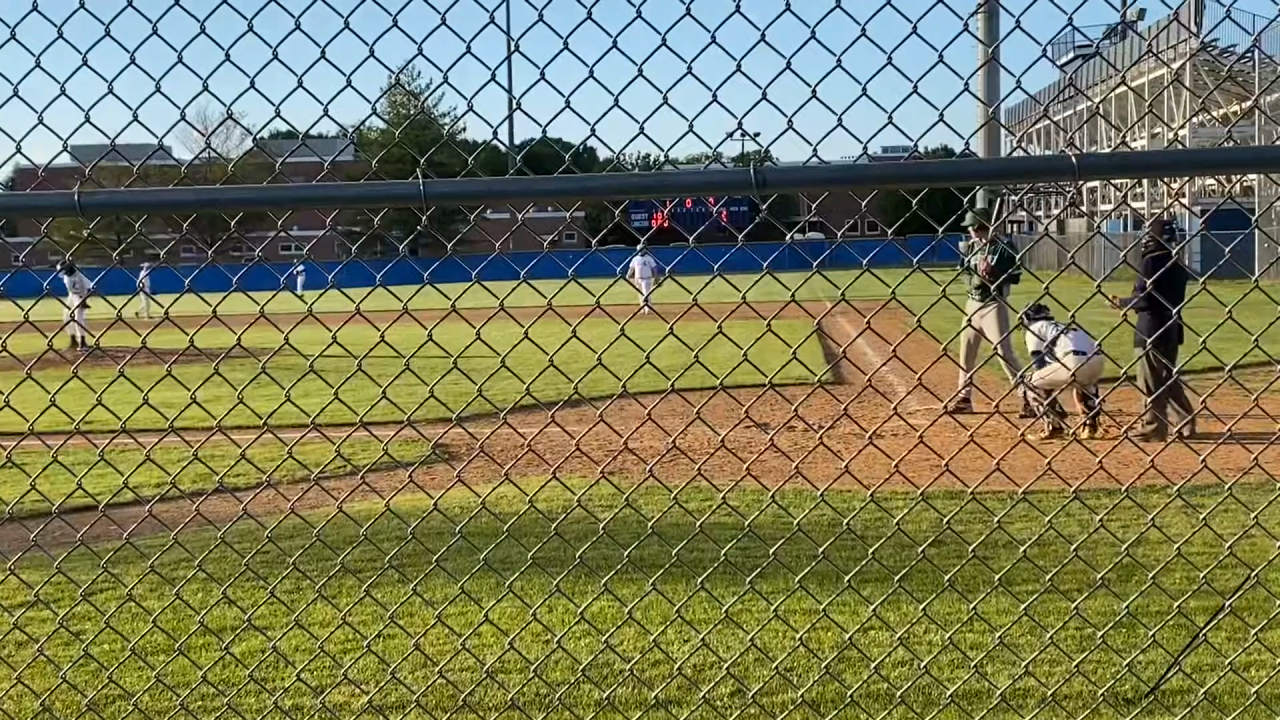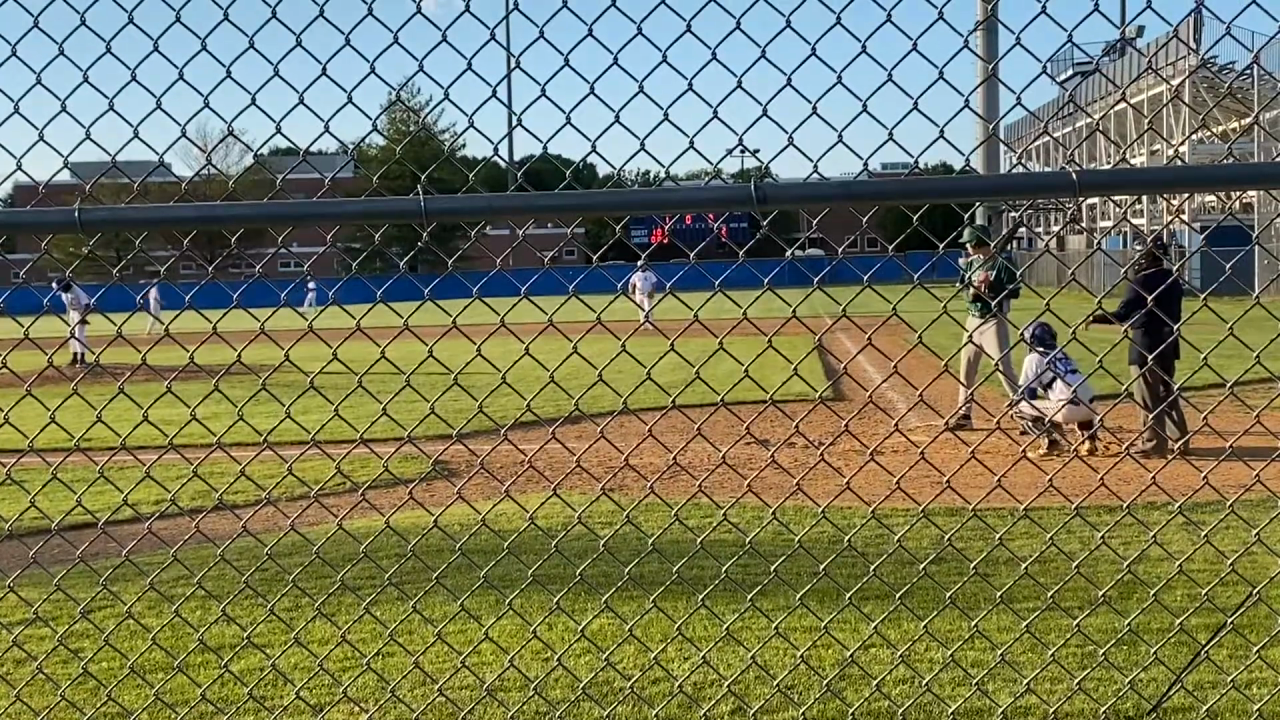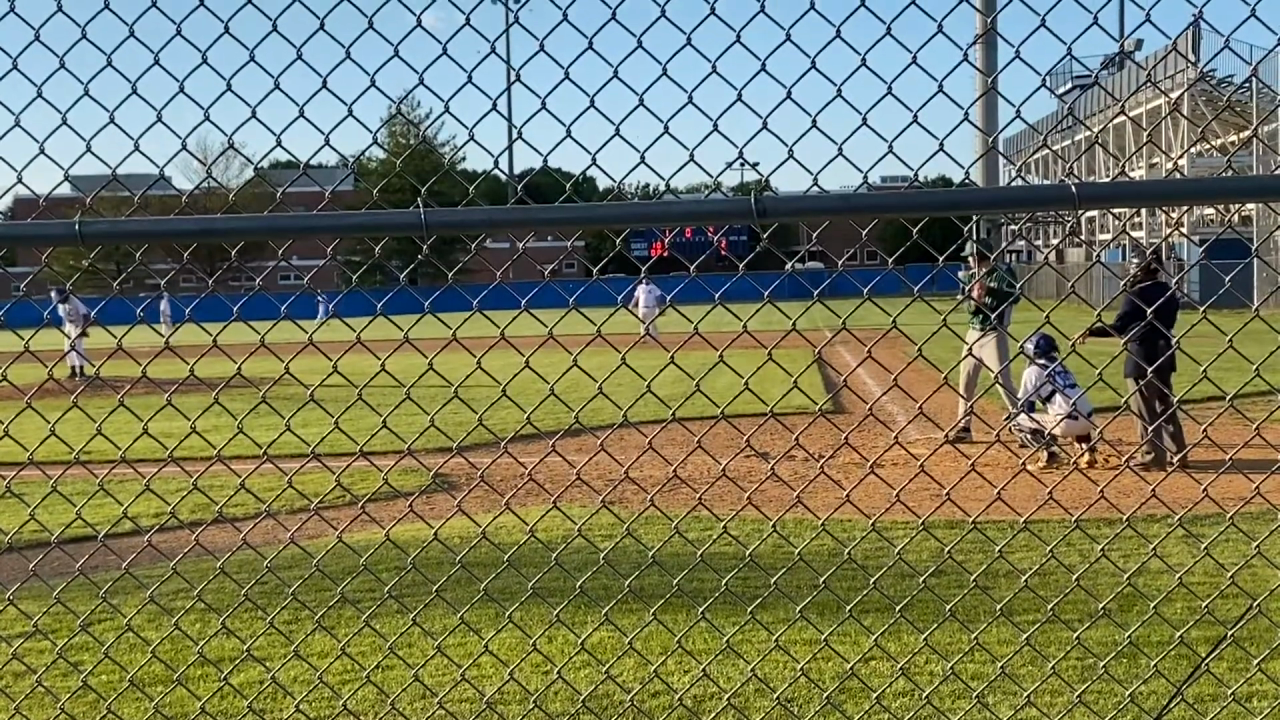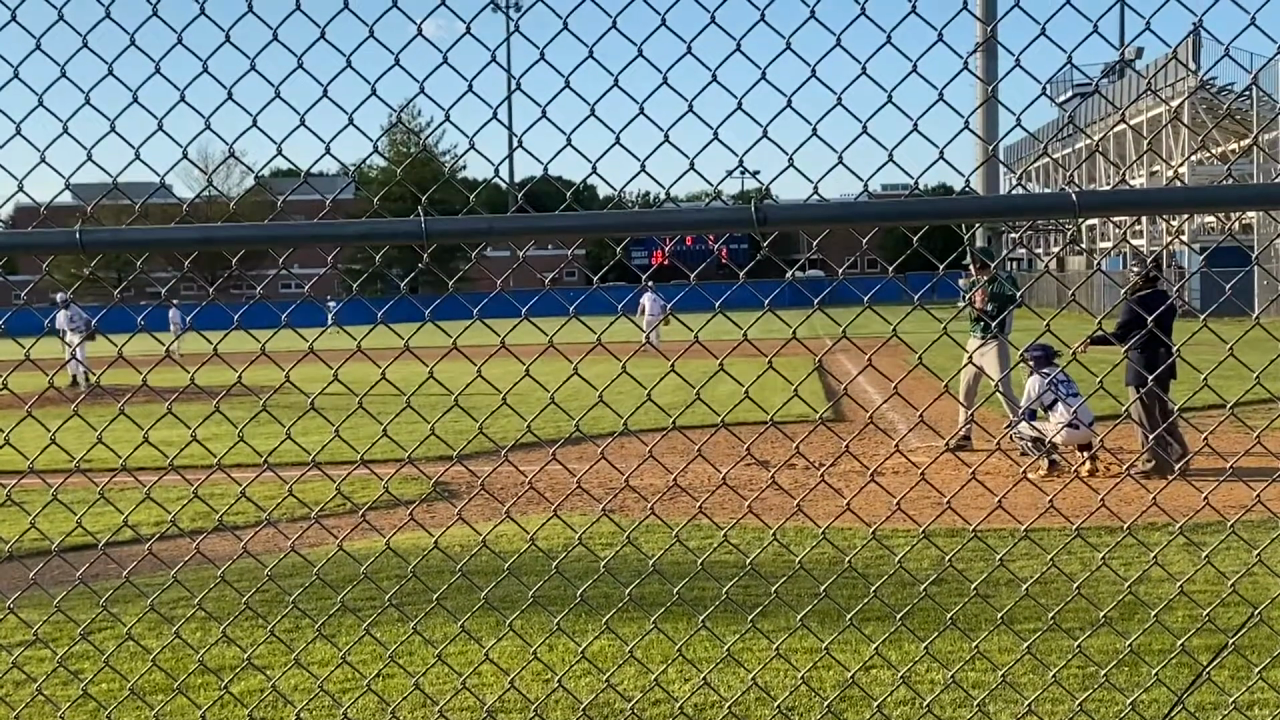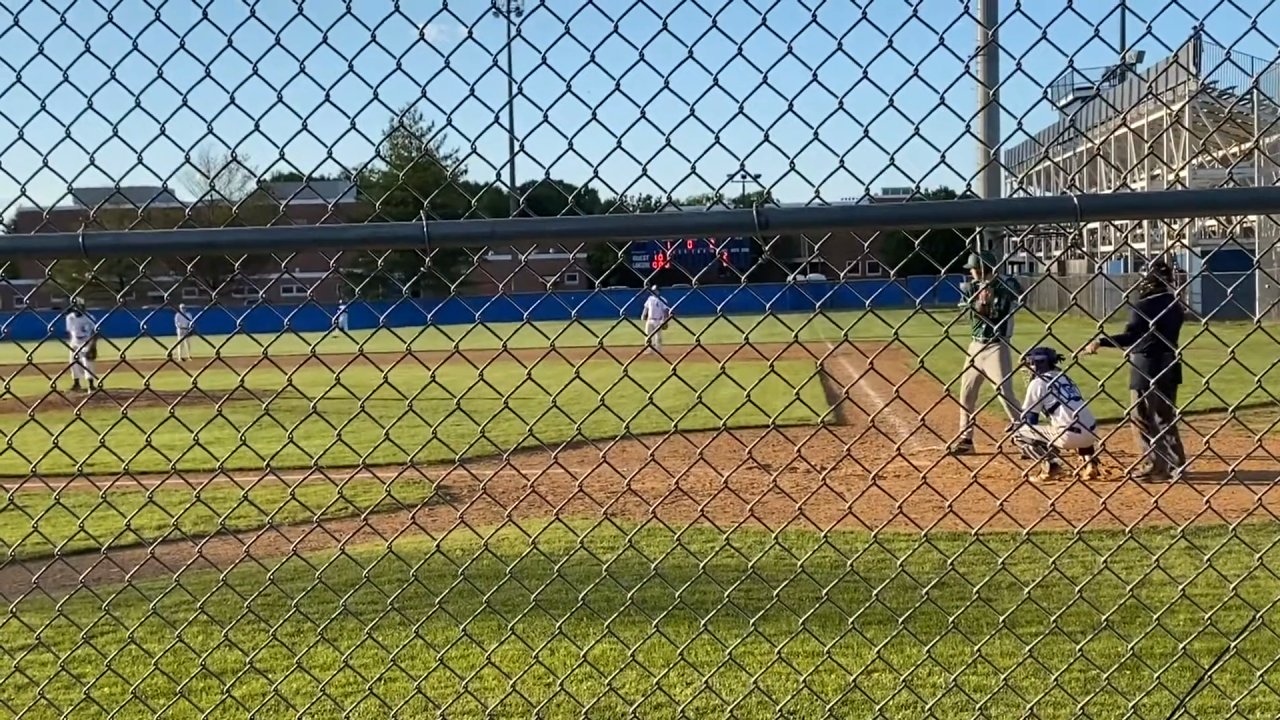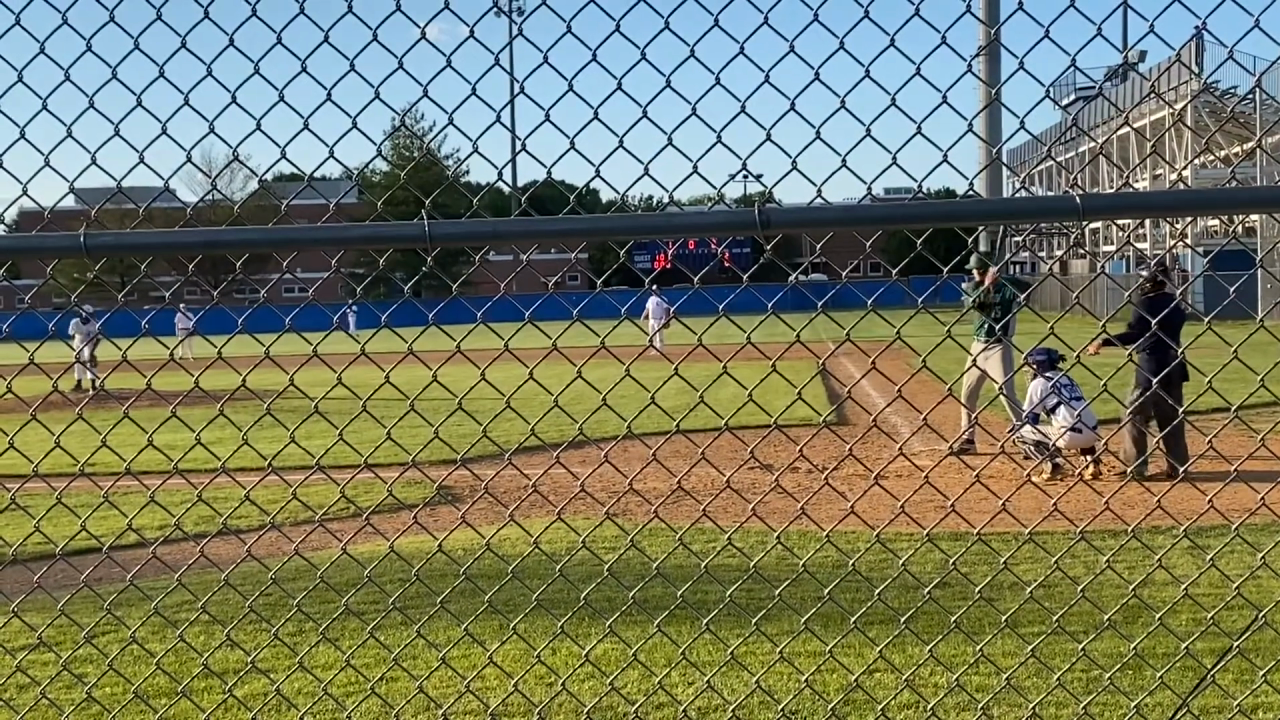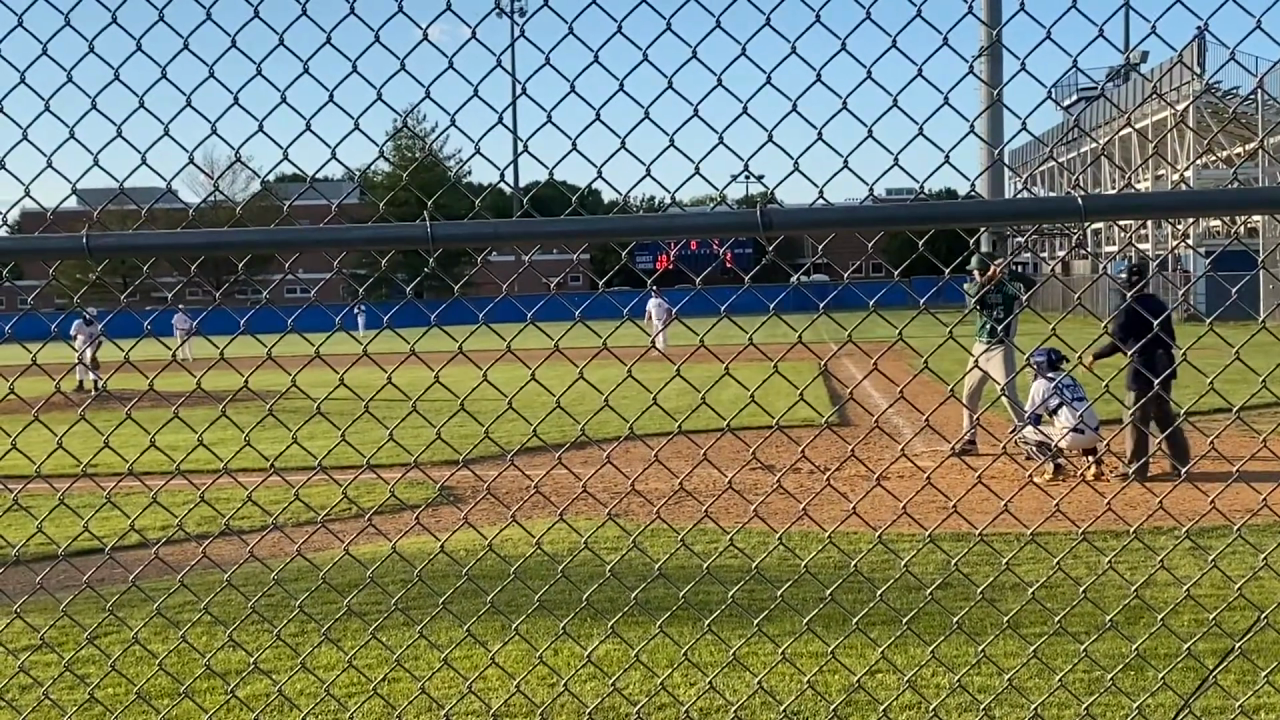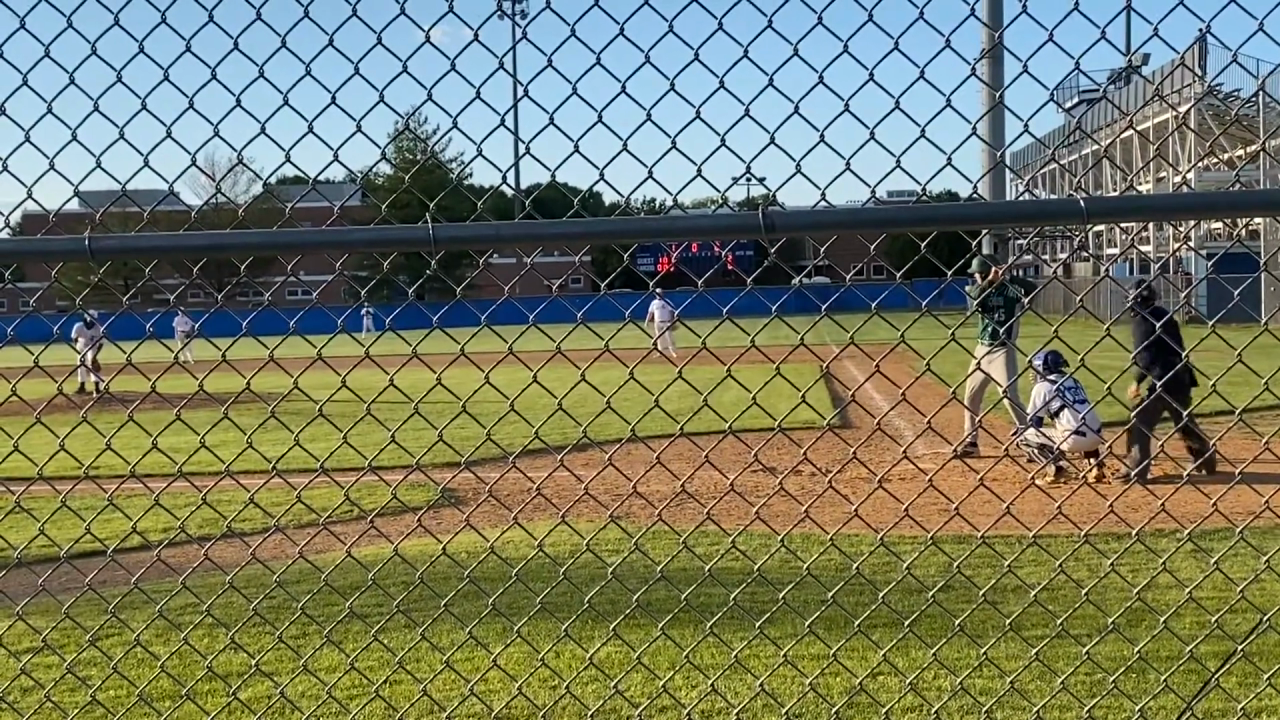
dt=0.4s
person 1, frame 1
left shoulder: (1150, 263)
right shoulder: (1177, 264)
left elbow: (1143, 300)
right elbow: (1177, 297)
left wrist: (1120, 302)
left hip: (1152, 326)
right hip: (1171, 325)
left knee: (1151, 380)
right knee: (1169, 377)
left ankle: (1154, 427)
right ankle: (1185, 422)
person 1, frame 2
left shoulder: (1141, 281)
right shoulder: (1173, 279)
left elbow: (1123, 315)
right elbow: (1175, 315)
left wrist: (1095, 317)
left hip: (1146, 343)
right hip: (1168, 342)
left knee: (1148, 397)
right knee: (1167, 393)
left ankle: (1154, 444)
right ankle: (1178, 440)
person 1, frame 3
left shoulder: (1135, 294)
right shoulder: (1169, 292)
left elbow: (1119, 327)
right elbow: (1169, 323)
left wrist: (1090, 332)
left hip: (1142, 354)
right hip: (1164, 353)
left knee: (1145, 409)
right knee: (1166, 405)
left ankle: (1152, 457)
right ankle: (1176, 453)
person 1, frame 4
left shoulder: (1134, 303)
right shoulder: (1167, 300)
left elbow: (1120, 335)
left wrist: (1091, 340)
left hip: (1142, 361)
right hip: (1164, 360)
left knee: (1145, 416)
right knee: (1163, 411)
left ankle: (1154, 465)
right ankle: (1177, 457)
person 1, frame 5
left shoulder: (1144, 306)
right shoulder: (1175, 305)
left elbow: (1130, 337)
left wrist: (1100, 341)
left hip: (1147, 366)
right hip: (1169, 366)
left knee: (1142, 419)
right knee: (1167, 417)
left ankle: (1155, 468)
right ankle: (1175, 465)
person 1, frame 6
left shoulder: (1145, 303)
right shoulder: (1175, 304)
left elbow: (1133, 335)
right elbow: (1171, 331)
left wrist: (1103, 342)
left hip: (1152, 365)
right hip: (1173, 365)
left knee: (1136, 416)
right knee: (1172, 417)
left ankle: (1135, 467)
right ankle: (1178, 466)
person 1, frame 7
left shoulder: (1129, 308)
right shoulder: (1159, 305)
left elbow: (1118, 342)
right elbow: (1170, 338)
left wrist: (1094, 356)
left hip: (1143, 367)
right hip: (1164, 364)
left knee: (1137, 418)
right knee: (1166, 415)
left ankle: (1136, 469)
right ankle: (1181, 462)
person 1, frame 8
left shoulder: (1141, 320)
right shoulder: (1164, 315)
left elbow: (1149, 356)
right elbow: (1177, 348)
left wrist: (1137, 382)
left hip: (1163, 377)
right hip: (1181, 374)
left knee: (1139, 421)
right knee: (1184, 420)
left ankle: (1137, 471)
right ankle: (1206, 461)
person 2, frame 1
left shoulder: (1004, 246)
right shoulder: (971, 246)
left elbow: (1015, 277)
right elbow: (966, 276)
left wrist: (992, 272)
right wrist: (977, 279)
left hip: (994, 305)
right hip: (973, 304)
left knee: (1004, 352)
right knee: (967, 351)
left ankle: (1028, 397)
right ankle: (964, 398)
person 2, frame 2
left shoulder: (1002, 262)
right shoulder: (970, 263)
left elbow: (1014, 291)
right elbow: (966, 295)
left wrist: (991, 284)
right wrist: (973, 289)
left hip: (994, 322)
right hip: (973, 320)
left knee: (1004, 368)
right knee: (967, 368)
right ankle: (964, 414)
person 2, frame 3
left shoulder: (1004, 272)
right shoulder: (970, 276)
left elbow: (1014, 297)
right elbow: (969, 308)
left wrist: (988, 290)
right wrist: (974, 300)
left hip: (994, 335)
right hip: (973, 333)
left knee: (1003, 381)
right knee: (966, 381)
right ankle: (963, 427)
person 2, frame 4
left shoulder: (1004, 280)
right shoulder: (971, 284)
left elbow: (1016, 300)
right elbow: (970, 316)
left wrist: (990, 295)
right wrist: (977, 307)
left hip: (995, 343)
right hip: (974, 341)
left knee: (1003, 389)
right knee: (966, 389)
right ankle: (964, 435)
person 2, frame 5
left shoulder: (1005, 284)
right shoulder: (971, 288)
right elbow: (969, 312)
left wrist: (993, 291)
right wrist: (980, 302)
left hip: (997, 346)
right hip: (976, 345)
left knee: (1005, 393)
right knee: (967, 393)
right ankle: (965, 439)
person 2, frame 6
left shoulder: (1007, 285)
right shoulder: (973, 286)
left elbow: (1027, 289)
right elbow: (970, 303)
left wrist: (1001, 279)
right wrist: (987, 286)
left hip: (999, 347)
right hip: (978, 345)
left knee: (1006, 393)
right knee: (968, 393)
right ankle: (967, 439)
person 2, frame 7
left shoulder: (1009, 286)
right shoulder: (977, 286)
left elbow: (1031, 285)
right elbow: (972, 296)
left wrist: (1007, 272)
right wrist: (989, 277)
left hip: (1001, 348)
right hip: (980, 347)
left knee: (1008, 394)
right knee: (969, 394)
right ankle: (969, 440)
person 2, frame 8
left shoulder: (1009, 289)
right shoulder: (979, 289)
left elbow: (1032, 289)
right elbow: (975, 299)
left wrist: (1007, 278)
right wrist: (990, 280)
left hip: (1003, 350)
right hip: (982, 349)
left knee: (1010, 396)
right knee: (971, 396)
right ankle: (970, 442)
